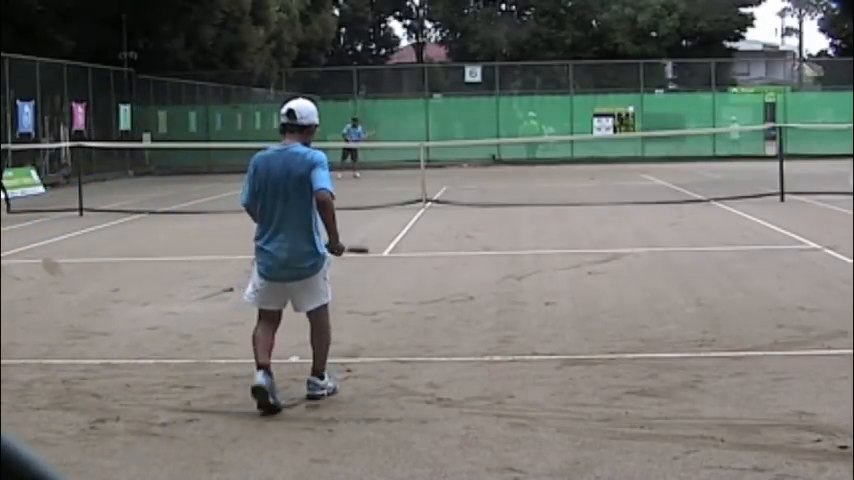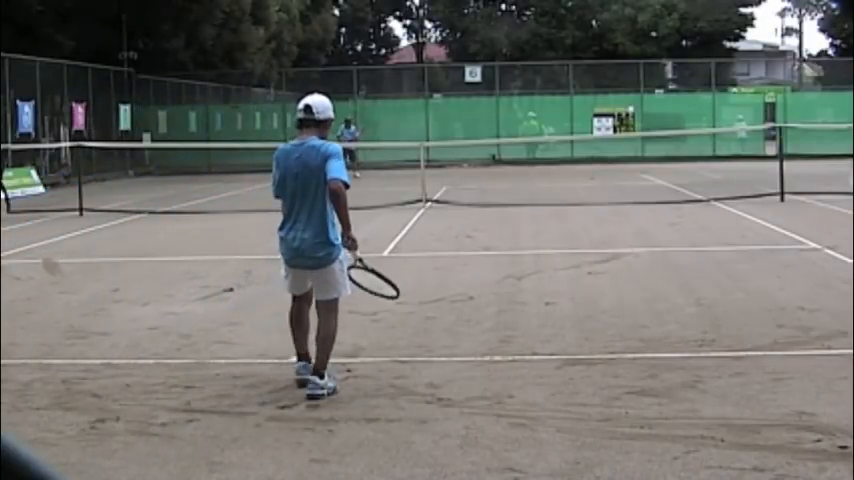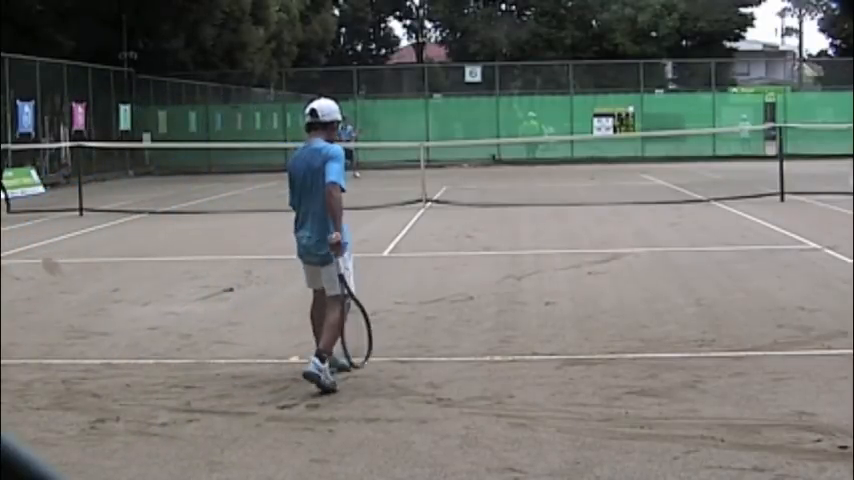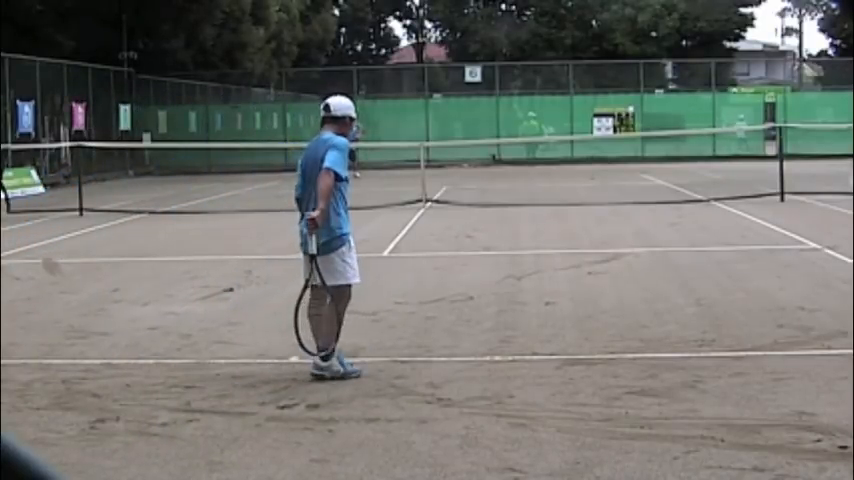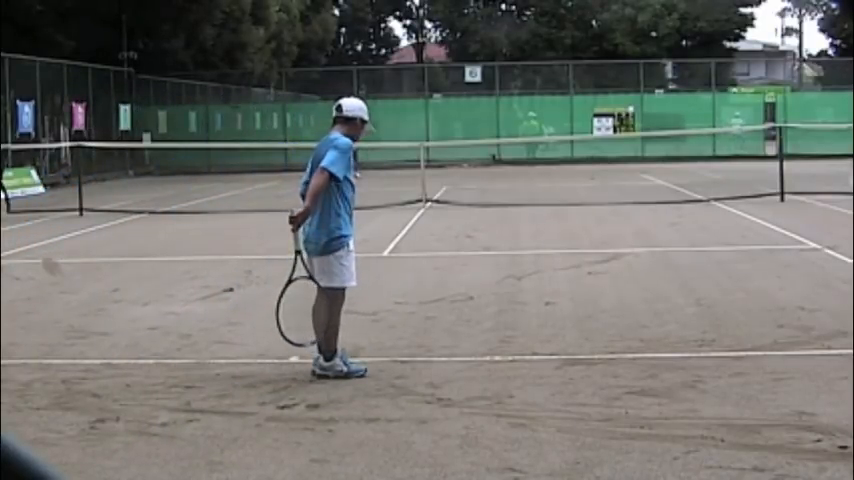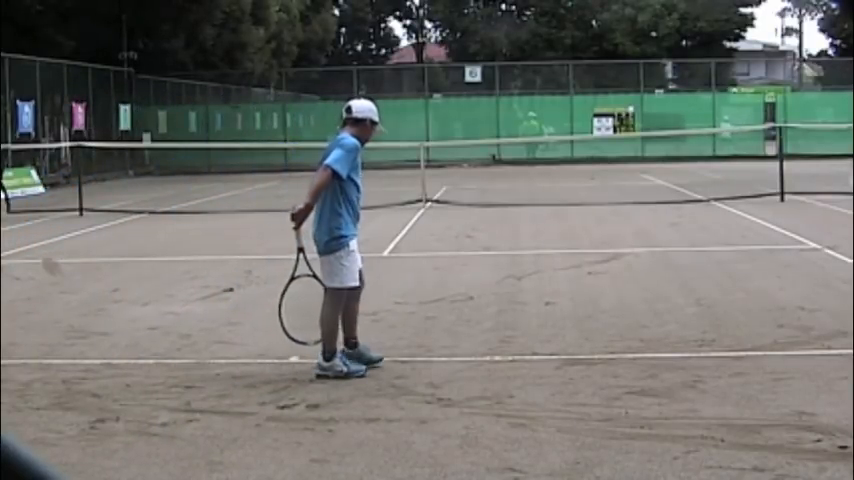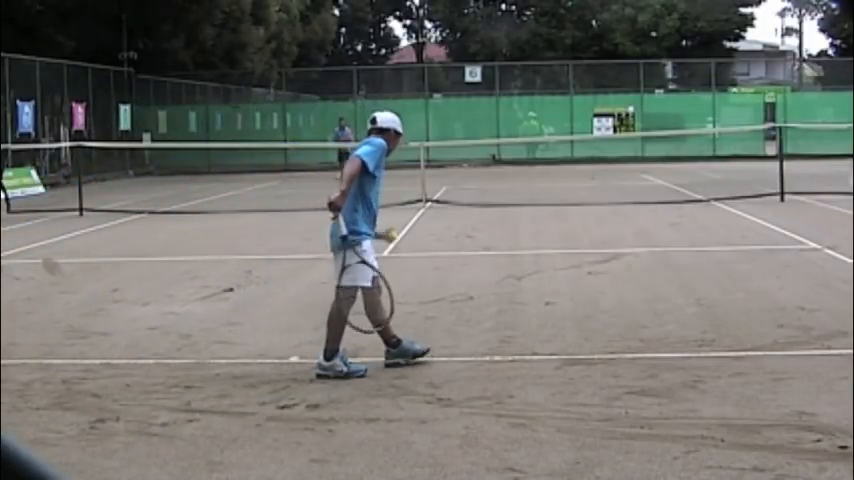
dt=0.3s
person 1, frame 1
left shoulder: (259, 161)
right shoulder: (314, 158)
left elbow: (250, 206)
right elbow: (323, 198)
right wrist: (334, 239)
left hip: (268, 255)
right hip: (306, 256)
left knee: (266, 321)
right knee: (319, 317)
left ankle: (263, 374)
right ankle: (318, 380)
person 1, frame 2
left shoulder: (281, 154)
right shoulder: (330, 151)
right elbow: (336, 188)
right wrist: (347, 230)
left hip: (291, 243)
right hip: (324, 245)
left knee: (300, 302)
right knee: (327, 311)
left ankle: (303, 364)
right ankle: (318, 378)
person 1, frame 3
left shoulder: (295, 159)
right shoulder: (332, 152)
right elbow: (332, 189)
right wrist: (337, 230)
left hip: (305, 240)
right hip: (329, 241)
left knee: (320, 299)
right knee: (337, 303)
left ankle: (324, 356)
right ankle: (319, 361)
person 1, frame 4
left shoulder: (309, 149)
right shoulder: (338, 144)
left elbow: (300, 194)
right elbow: (327, 175)
right wrist: (320, 210)
left hip: (312, 233)
right hip: (333, 233)
left knee: (319, 295)
right knee: (340, 295)
left ankle: (324, 355)
right ankle: (327, 360)
person 1, frame 5
left shoulder: (322, 146)
right shoulder: (343, 144)
left elbow: (305, 188)
right elbow: (321, 176)
right wrist: (307, 209)
left hip: (316, 233)
right hip: (335, 234)
left knee: (325, 295)
right knee: (334, 296)
left ankle: (325, 355)
right ankle: (330, 361)
person 1, frame 6
left shoulder: (341, 144)
right shoulder: (349, 144)
left elbow: (326, 178)
right elbow: (324, 174)
right wrist: (307, 207)
left hip: (338, 232)
right hip: (338, 234)
left knee: (355, 285)
right knee: (337, 294)
left ankle: (352, 347)
right ankle: (329, 361)
person 1, frame 7
left shoulder: (368, 150)
right shoulder: (376, 145)
right elbow: (353, 164)
left wrist: (374, 230)
right wrist: (341, 193)
left hip: (357, 232)
right hip: (354, 233)
left knee: (372, 290)
right knee: (346, 294)
left ankle: (394, 347)
right ankle: (330, 360)
